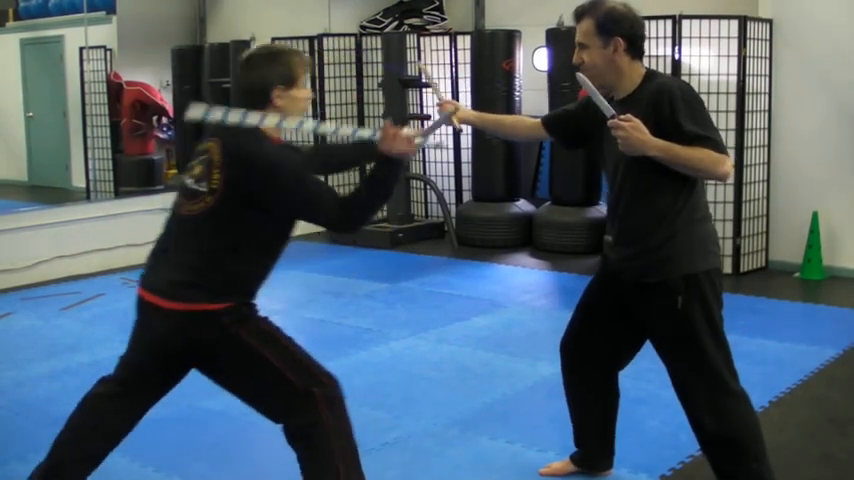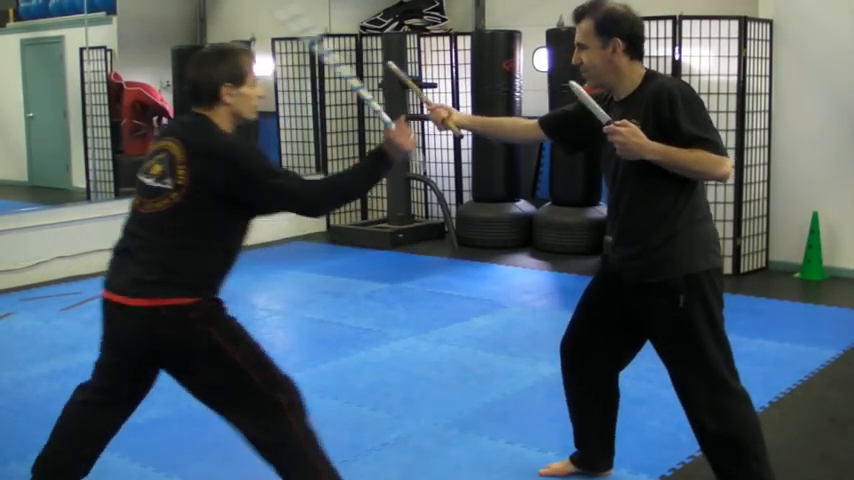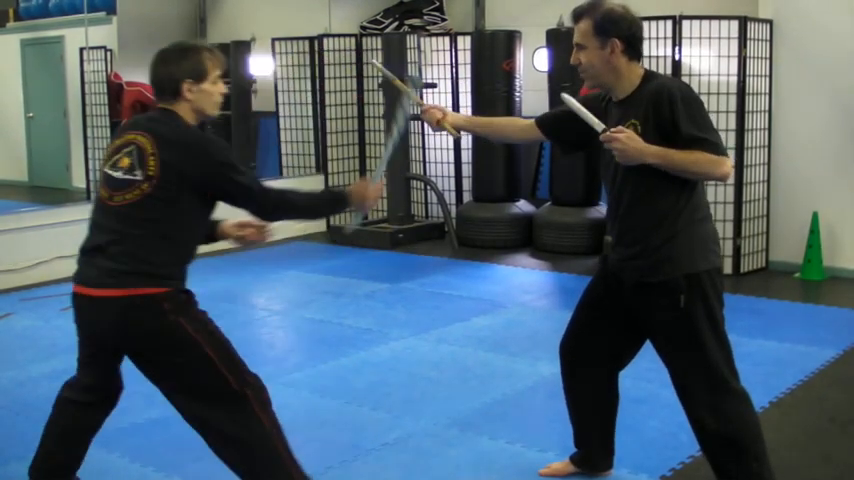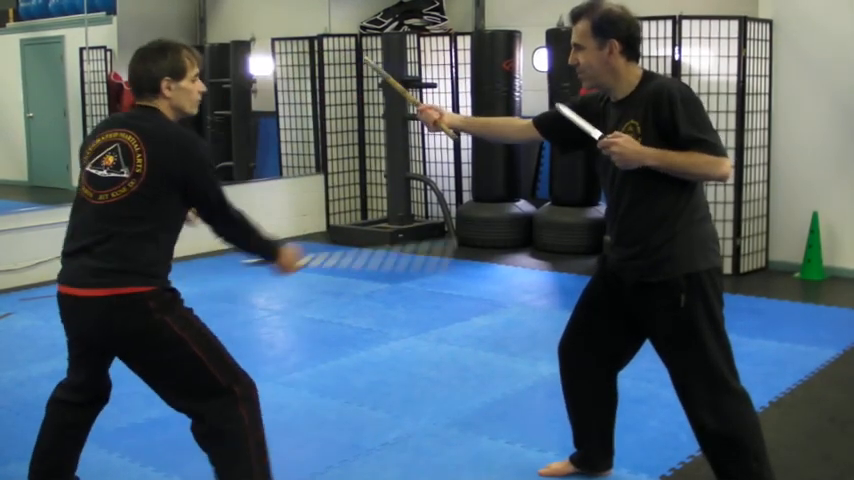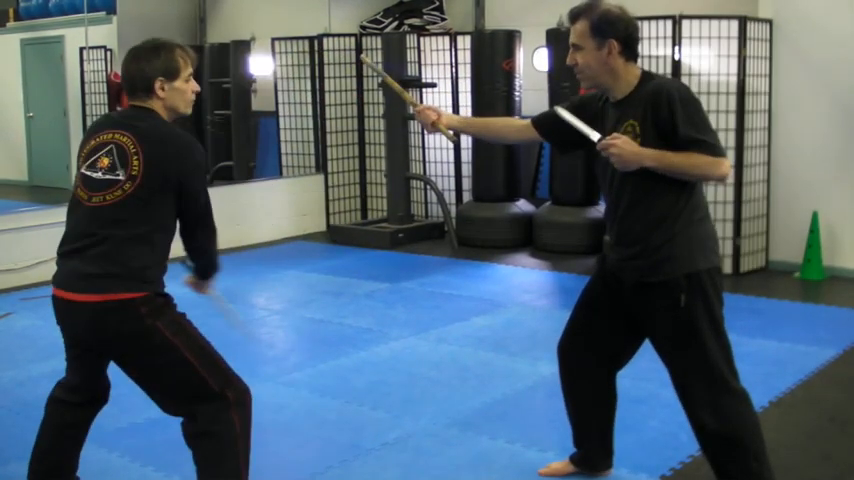
dt=0.1s
person 1, frame 1
left shoulder: (669, 94)
right shoulder: (598, 107)
left elbow: (720, 166)
right elbow: (536, 129)
left wrist: (650, 144)
right wrist: (468, 116)
left hip: (681, 269)
right hip: (624, 264)
left knee: (709, 387)
right knee: (582, 354)
person 1, frame 2
left shoulder: (669, 95)
right shoulder: (599, 106)
left elbow: (720, 166)
right elbow: (533, 130)
left wrist: (647, 148)
right wrist: (463, 120)
left hip: (681, 269)
right hip: (623, 264)
left knee: (709, 387)
right knee: (582, 354)
person 1, frame 3
left shoulder: (669, 95)
right shoulder: (597, 106)
left elbow: (720, 166)
right elbow: (529, 129)
left wrist: (645, 151)
right wrist: (458, 120)
left hip: (681, 269)
right hip: (623, 264)
left knee: (710, 387)
right knee: (582, 355)
person 1, frame 4
left shoulder: (667, 95)
right shoulder: (595, 107)
left elbow: (719, 166)
right elbow: (525, 129)
left wrist: (644, 154)
right wrist: (455, 121)
left hip: (680, 269)
right hip: (622, 264)
left knee: (710, 388)
right knee: (580, 354)
person 1, frame 5
left shoulder: (666, 95)
right shoulder: (594, 107)
left elbow: (718, 167)
right elbow: (524, 129)
left wrist: (643, 156)
right wrist: (453, 122)
left hip: (680, 269)
right hip: (621, 264)
left knee: (710, 388)
right knee: (580, 354)
person 2, frame 1
left shoulder: (234, 136)
right shoulder: (261, 157)
left elbow: (310, 159)
right elbow: (343, 217)
left wrist: (380, 146)
right wrist: (391, 160)
left hip: (159, 299)
right hip: (210, 311)
left knee: (127, 388)
right knee: (314, 398)
person 2, frame 2
left shoulder: (172, 137)
right shoulder: (224, 152)
right elbow: (308, 199)
right wrist: (388, 154)
left hip: (121, 300)
right hip: (175, 309)
left knee: (108, 389)
right knee: (272, 402)
person 2, frame 3
left shoulder: (129, 133)
right shoulder: (192, 145)
right elbow: (260, 200)
left wrist: (218, 229)
right wrist: (346, 197)
left hip: (90, 293)
right hip: (147, 300)
left knee: (91, 388)
right knee: (238, 399)
person 2, frame 4
left shoulder: (101, 133)
right shoulder: (179, 143)
right elbow: (221, 214)
right wrist: (274, 250)
left hip: (76, 292)
right hip: (135, 298)
left knee: (82, 386)
right knee: (227, 397)
person 2, frame 5
left shoulder: (99, 131)
right shoulder: (177, 146)
right elbow: (198, 224)
right wrist: (205, 270)
left hip: (69, 295)
right hip: (127, 303)
left knee: (83, 386)
right knee: (222, 399)
